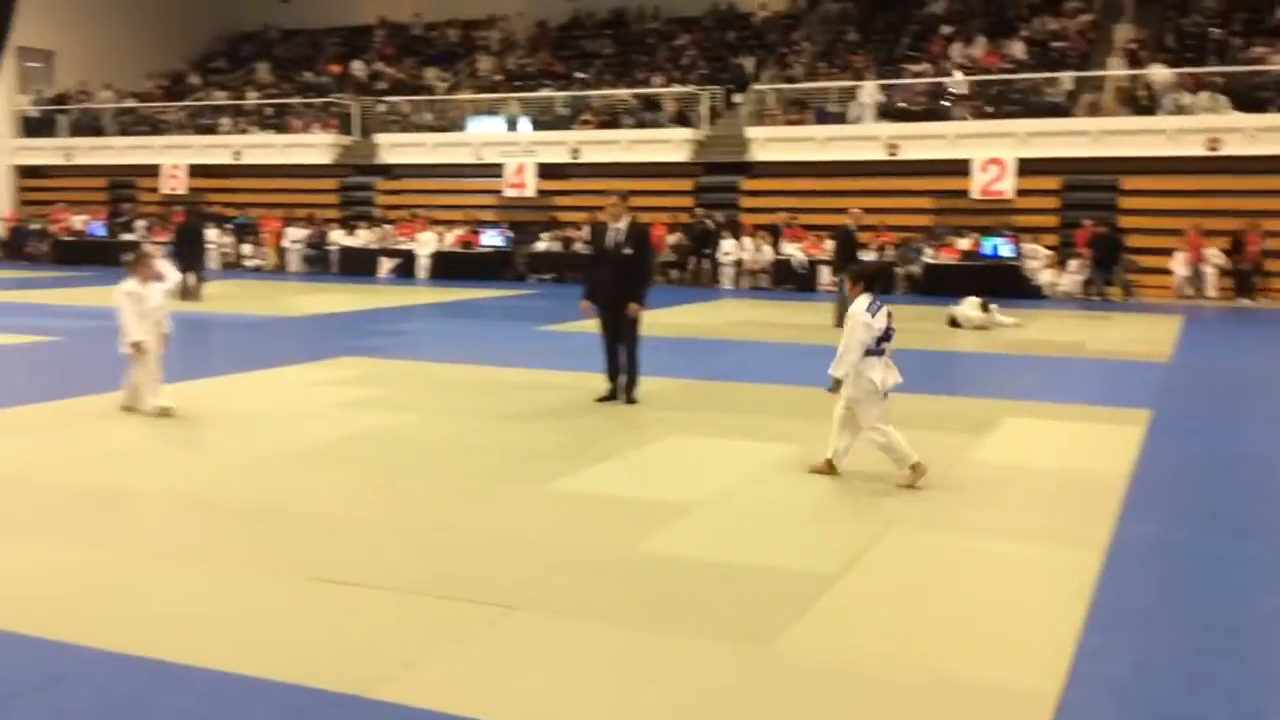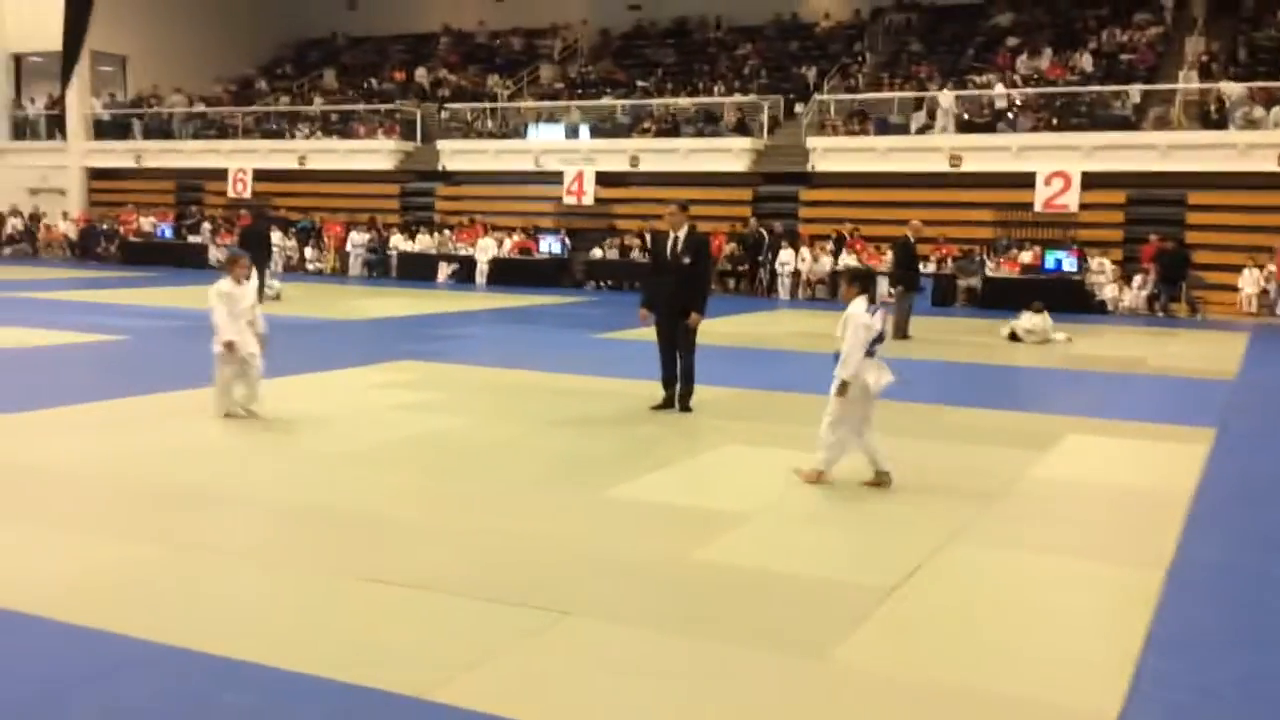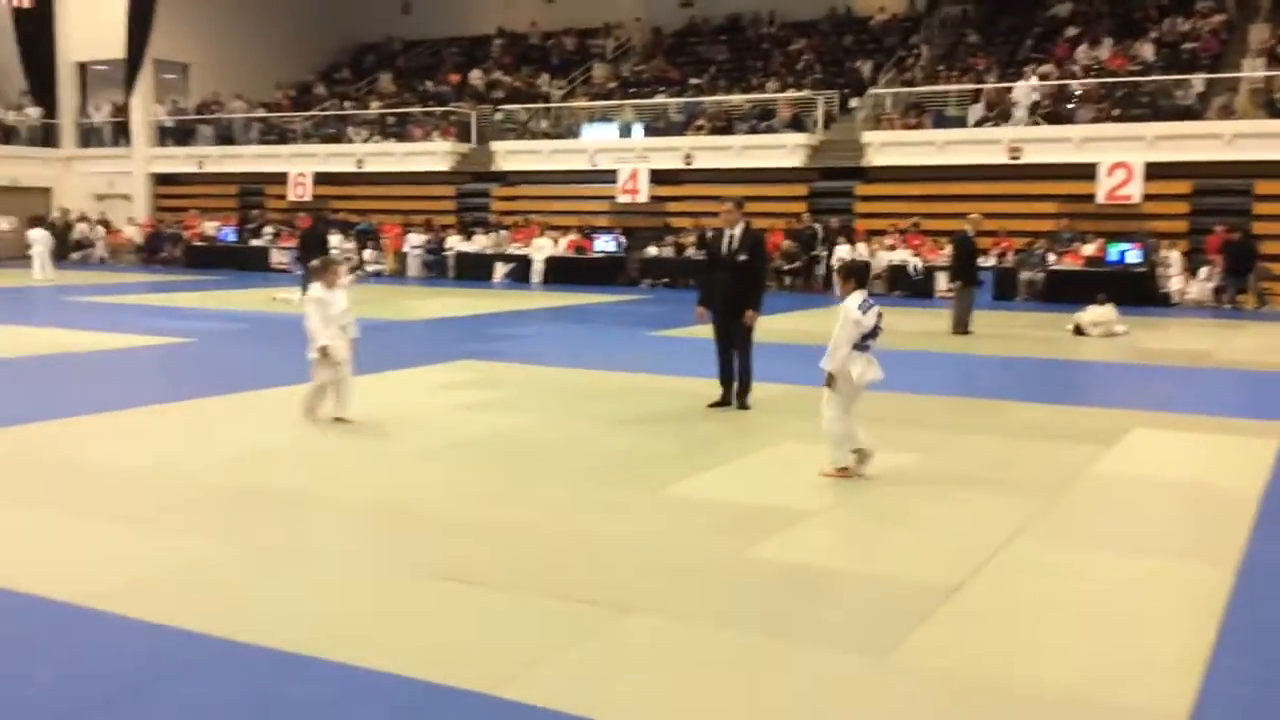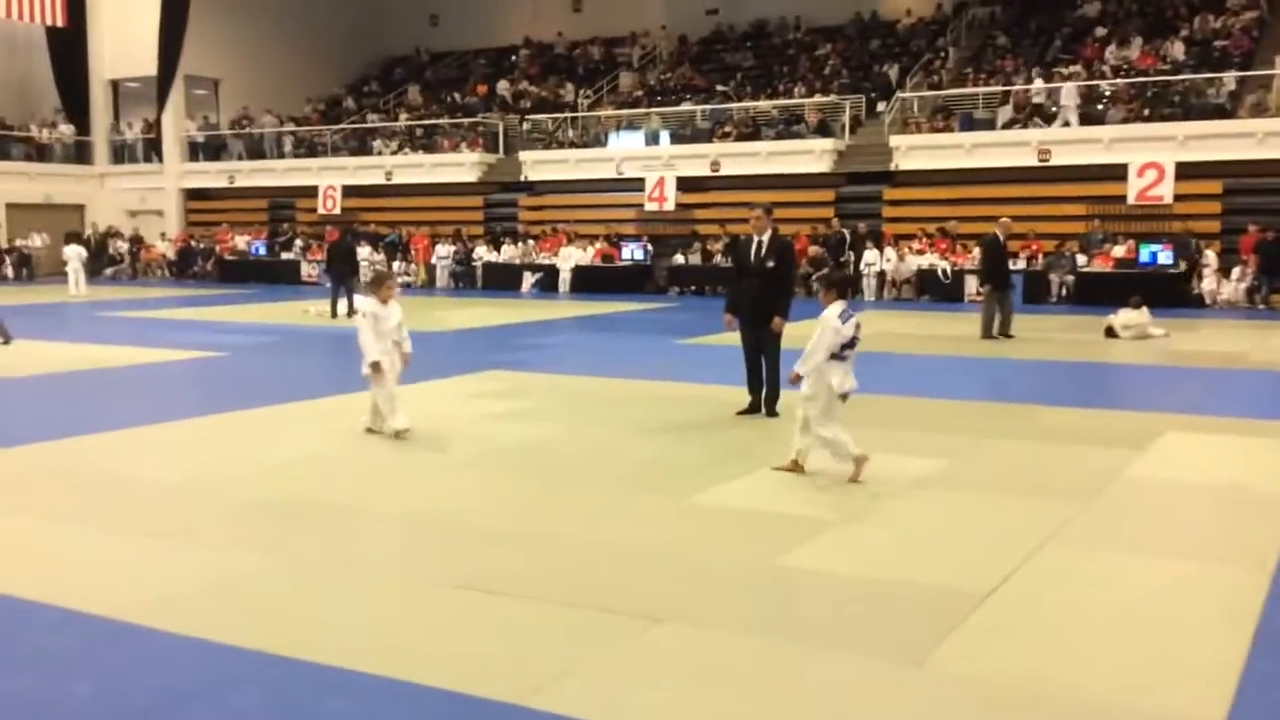
dt=0.3s
person 1, frame 1
left shoulder: (858, 311)
right shoulder: (879, 306)
left elbow: (850, 347)
left wrist: (838, 376)
left hip: (863, 374)
right hip: (873, 370)
left knee: (877, 425)
right knee: (844, 416)
left ankle: (913, 466)
right ankle: (832, 462)
person 1, frame 2
left shoulder: (857, 312)
right shoulder: (872, 310)
left elbow: (852, 350)
left wrist: (843, 378)
left hip: (857, 376)
right hip: (867, 373)
left knee: (835, 423)
right knee: (860, 426)
left ankle: (820, 470)
right ankle: (881, 472)
person 1, frame 3
left shoulder: (849, 306)
right shoulder: (871, 305)
left elbow: (840, 342)
left wrist: (830, 369)
left hip: (846, 367)
right hip: (860, 364)
left knee: (835, 416)
right knee: (842, 413)
left ankle: (842, 465)
right ankle: (861, 450)
person 1, frame 4
left shoulder: (829, 316)
right shoulder: (850, 316)
left elbow: (816, 349)
left wrist: (799, 371)
right wrist: (844, 386)
left hip: (824, 375)
right hip: (837, 374)
left knee: (822, 424)
right knee: (806, 418)
left ankle: (856, 456)
right ankle: (797, 460)
person 2, frame 1
left shoulder: (639, 232)
right shoulder: (599, 231)
left elbow: (645, 269)
right elbow: (594, 265)
left wrist: (638, 299)
right wrist: (588, 296)
left hip: (628, 299)
right hip: (605, 298)
left knee: (629, 345)
right knee: (610, 345)
left ankle: (629, 389)
right ankle: (614, 387)
person 2, frame 2
left shoulder: (699, 242)
right shoulder: (659, 241)
left elbow: (704, 278)
right elbow: (652, 274)
left wrist: (698, 309)
right wrist: (646, 304)
left hip: (686, 308)
right hip: (663, 306)
left knee: (686, 354)
right knee: (666, 353)
left ankle: (684, 398)
right ankle: (669, 395)
person 2, frame 3
left shoulder: (754, 239)
right shoulder: (714, 239)
left elbow: (760, 275)
right elbow: (707, 272)
left wrist: (754, 307)
right wrist: (702, 302)
left hip: (742, 305)
right hip: (719, 304)
left knee: (742, 351)
right knee: (723, 351)
left ankle: (742, 395)
right ankle: (726, 393)
person 2, frame 4
left shoulder: (783, 246)
right shoulder: (741, 245)
left elbow: (788, 283)
right elbow: (735, 280)
left wrist: (781, 313)
right wrist: (730, 309)
left hip: (771, 312)
right hip: (747, 311)
left knee: (771, 358)
right knee: (751, 358)
left ankle: (771, 403)
right ankle: (755, 400)
